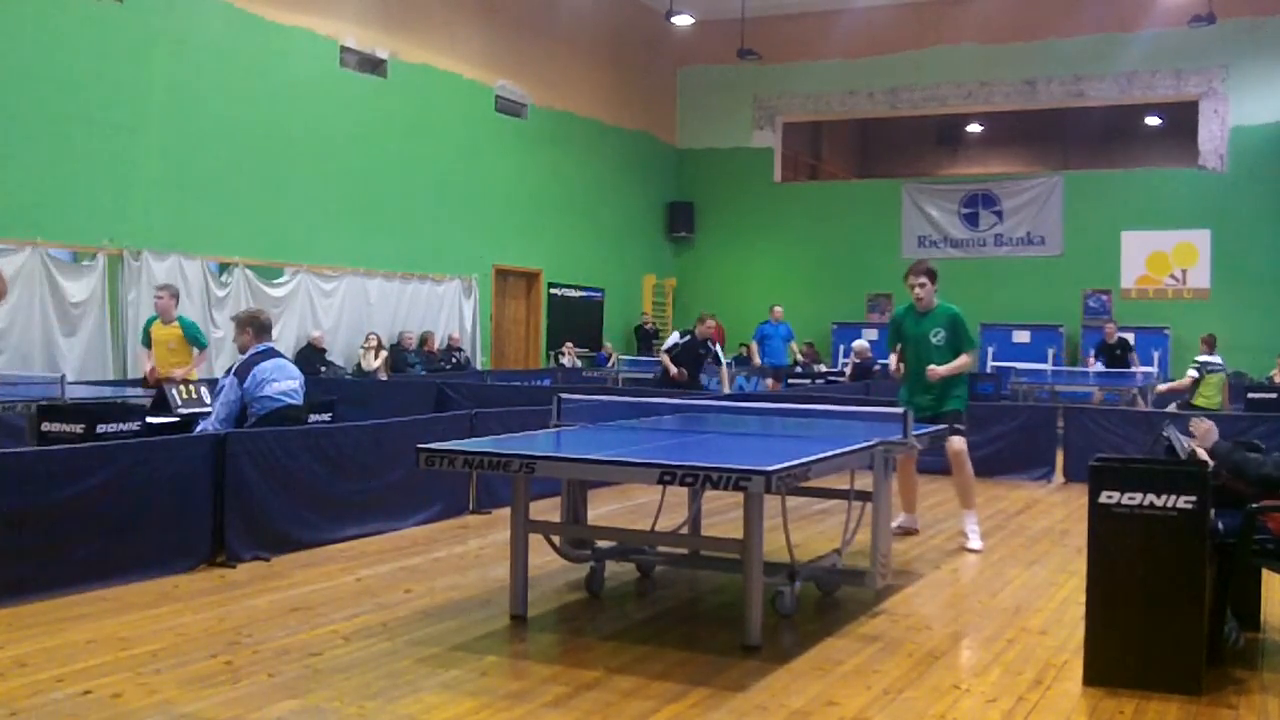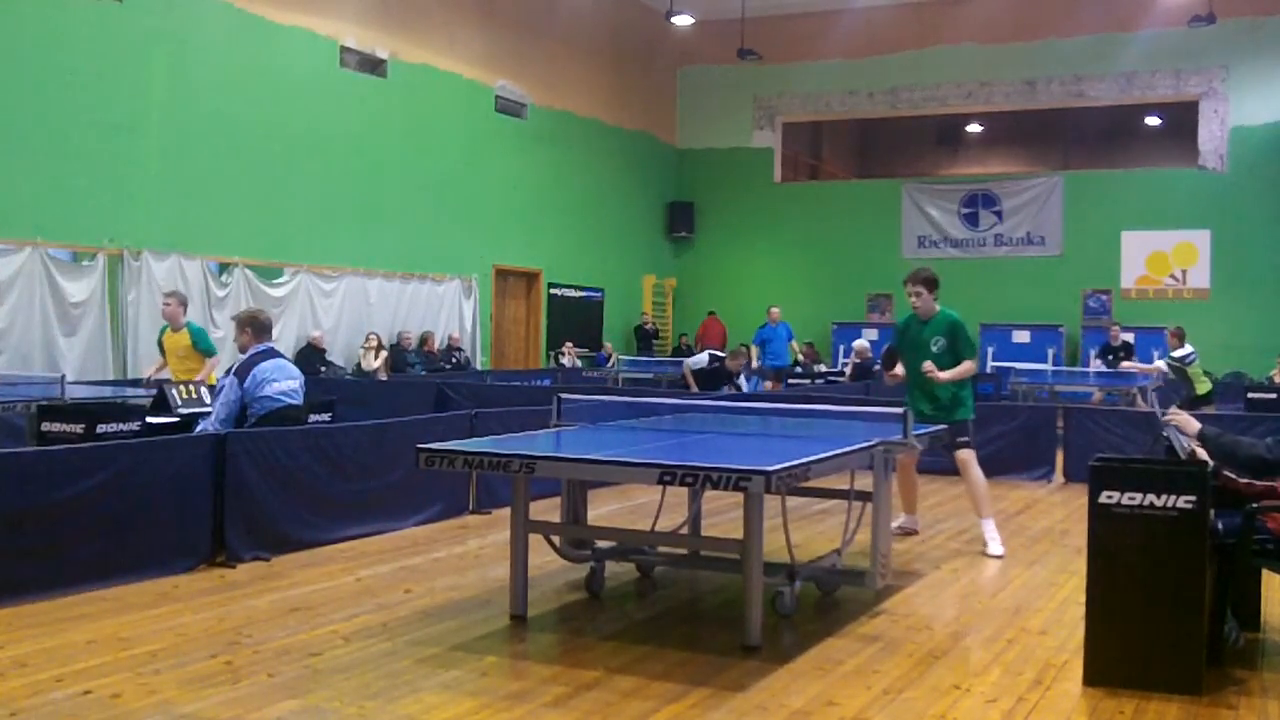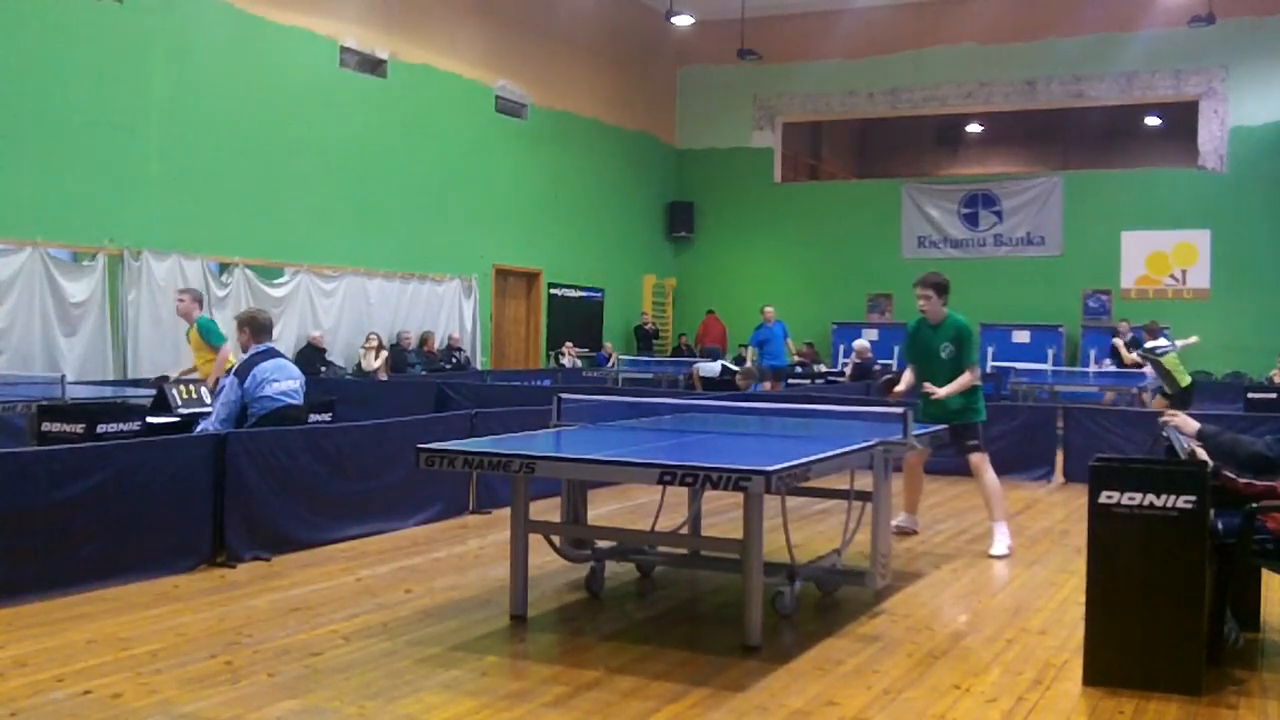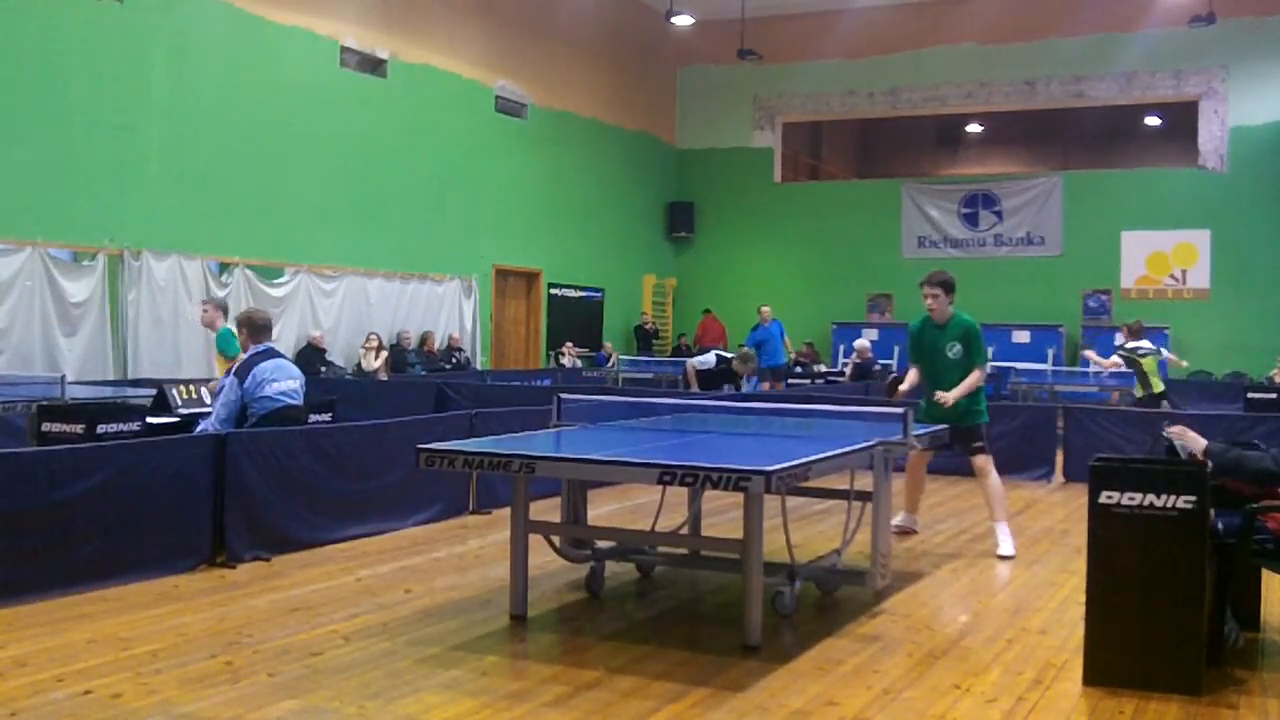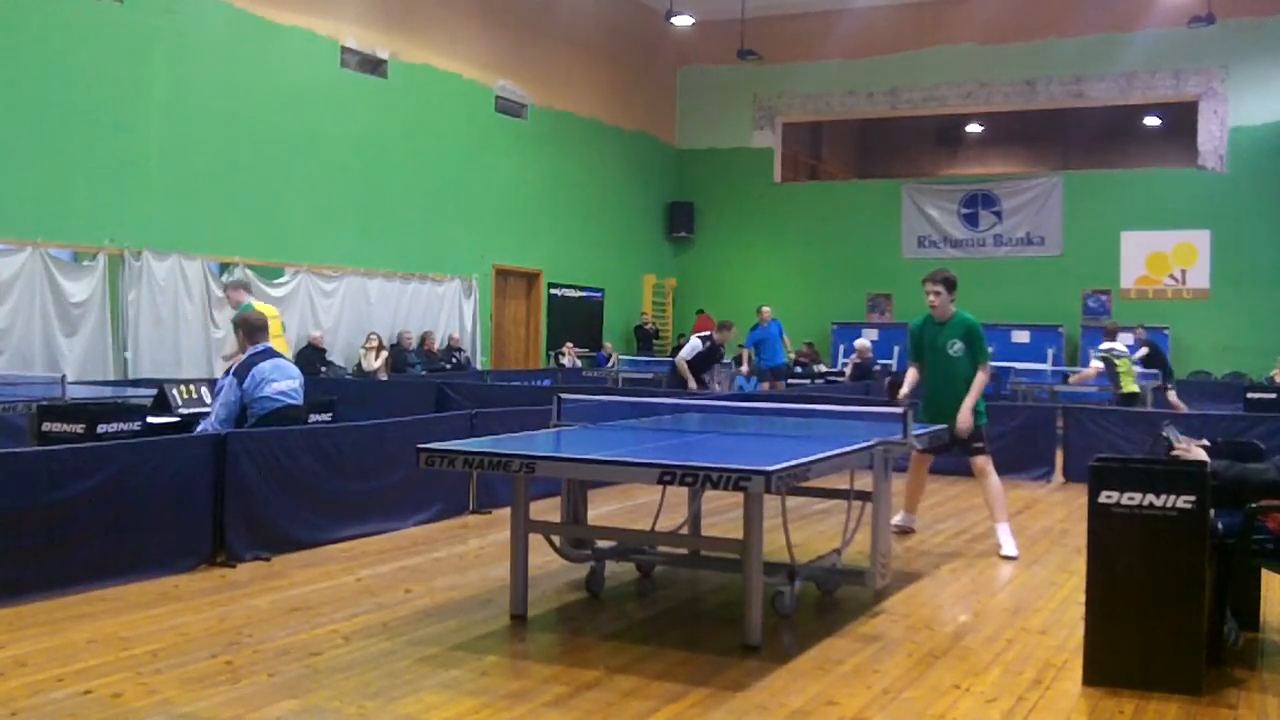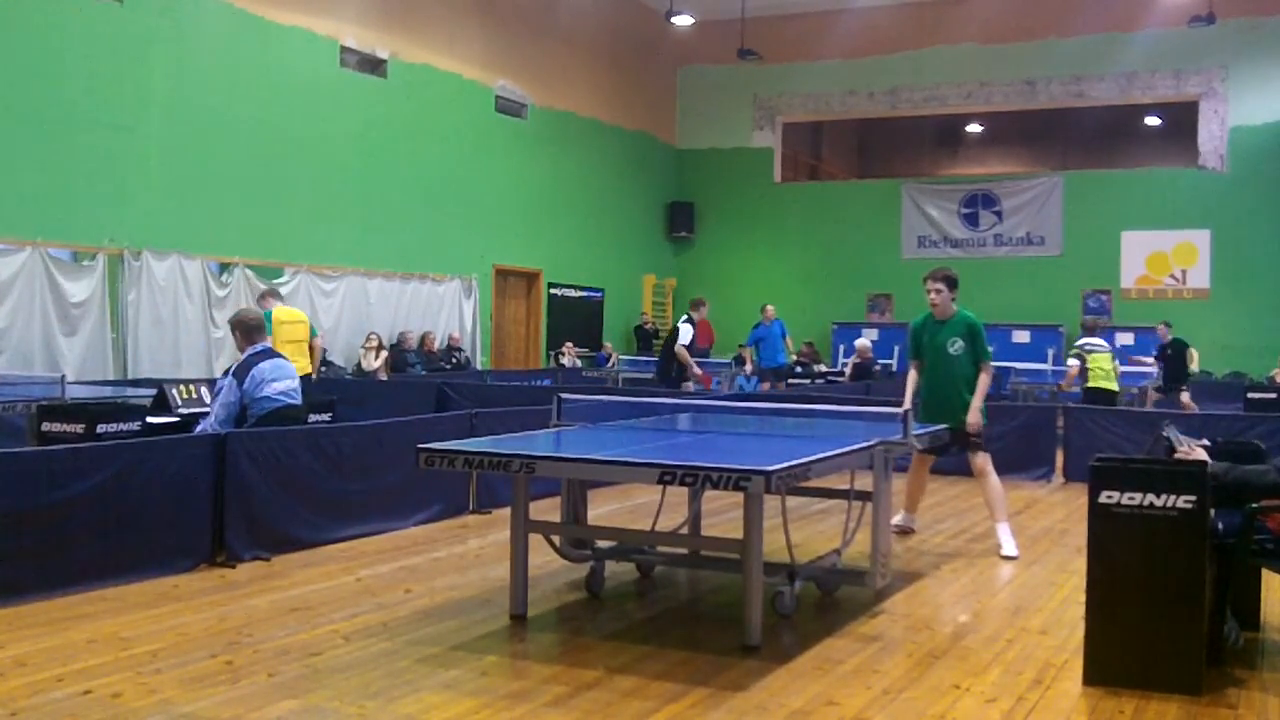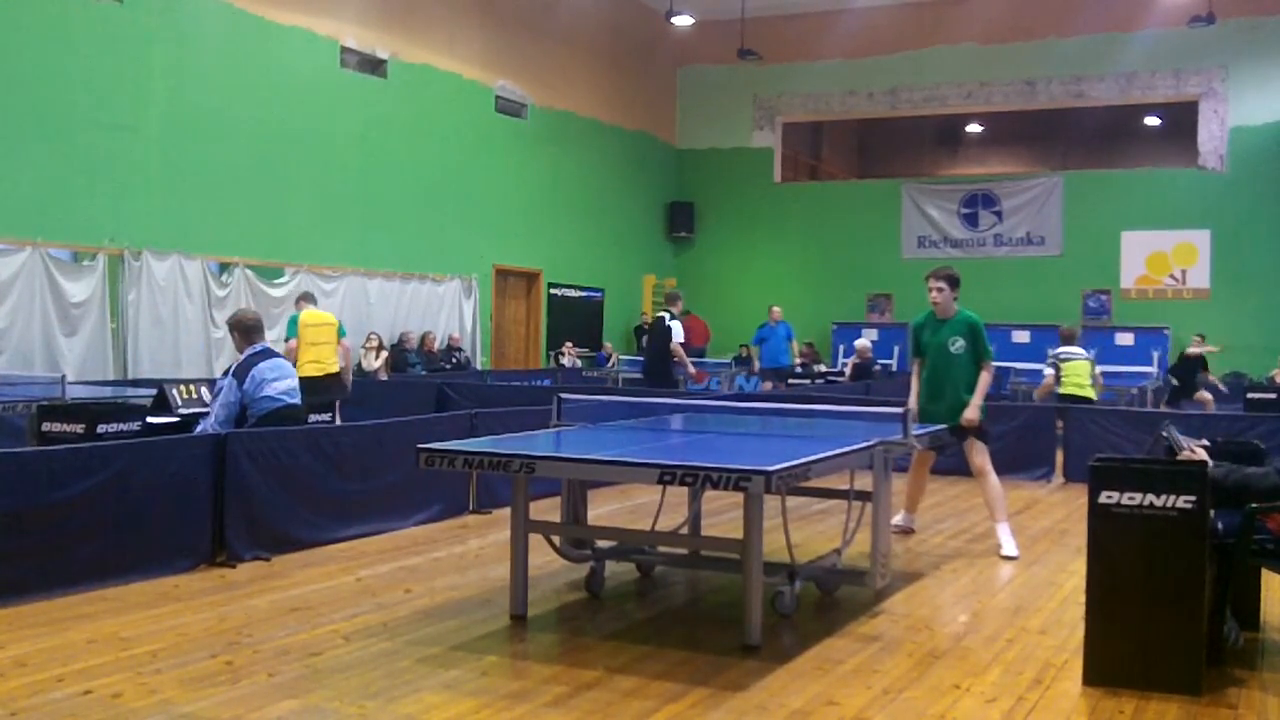
dt=0.2s
person 1, frame 1
left shoulder: (951, 315)
right shoulder: (900, 317)
left elbow: (968, 357)
right elbow: (895, 354)
left wrist: (943, 371)
right wrist: (895, 366)
left hip: (947, 397)
right hip: (913, 399)
left knee: (957, 450)
right knee: (905, 459)
left ankle: (970, 526)
right ankle: (909, 519)
person 1, frame 2
left shoulder: (952, 322)
right shoulder: (904, 325)
left elbow: (971, 364)
right elbow: (903, 362)
left wrist: (942, 376)
right wrist: (896, 374)
left hip: (953, 405)
right hip: (918, 405)
left knee: (966, 460)
right knee: (904, 460)
left ankle: (990, 532)
right ankle: (909, 519)
person 1, frame 3
left shoulder: (961, 327)
right shoulder: (914, 329)
left elbow: (973, 374)
right elbow: (913, 367)
left wrist: (944, 392)
right wrist: (902, 386)
left hip: (965, 408)
right hip: (929, 409)
left knee: (979, 463)
right knee: (912, 460)
left ankle: (1001, 534)
right ankle: (909, 519)
person 1, frame 4
left shoulder: (968, 327)
right shoulder: (917, 328)
left elbow: (980, 372)
right elbow: (916, 367)
left wrist: (953, 394)
right wrist: (906, 385)
left hip: (967, 410)
right hip: (932, 410)
left knee: (983, 465)
right knee: (915, 460)
left ankle: (1004, 535)
right ankle: (908, 518)
person 1, frame 5
left shoulder: (969, 325)
right shoulder: (918, 327)
left elbow: (984, 370)
right elbow: (915, 366)
left wrist: (967, 407)
right wrist: (905, 389)
left hip: (966, 412)
right hip: (931, 411)
left knee: (983, 466)
right knee: (917, 463)
left ankle: (1005, 535)
right ankle: (907, 517)
person 1, frame 6
left shoulder: (970, 324)
right shoulder: (919, 326)
left elbow: (986, 369)
left wrist: (976, 407)
right wrist: (908, 399)
left hip: (965, 412)
right hip: (930, 411)
left knee: (983, 467)
right knee: (919, 463)
left ankle: (1004, 535)
right ankle: (907, 518)
person 1, frame 7
left shoulder: (971, 323)
right shoulder: (920, 325)
left elbow: (988, 368)
left wrist: (975, 404)
right wrist: (913, 398)
left hip: (965, 409)
right hip: (930, 409)
left knee: (982, 466)
right knee: (919, 463)
left ankle: (1004, 535)
right ankle: (907, 518)
